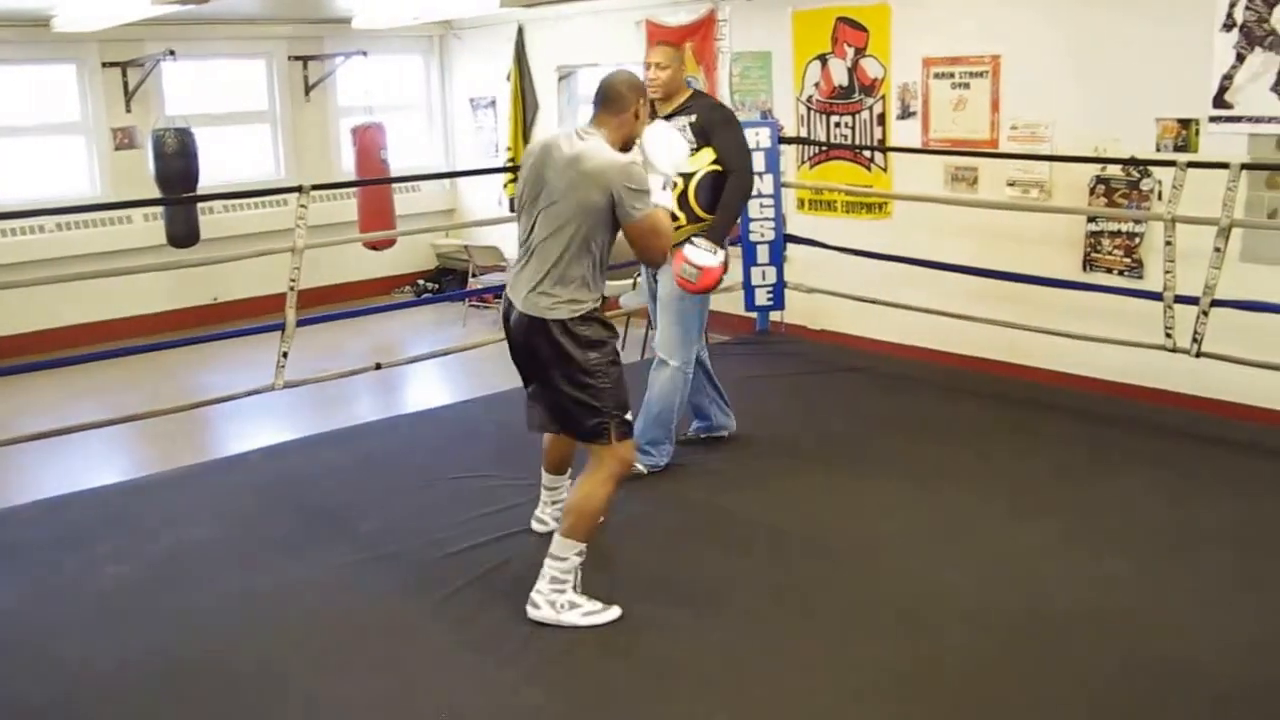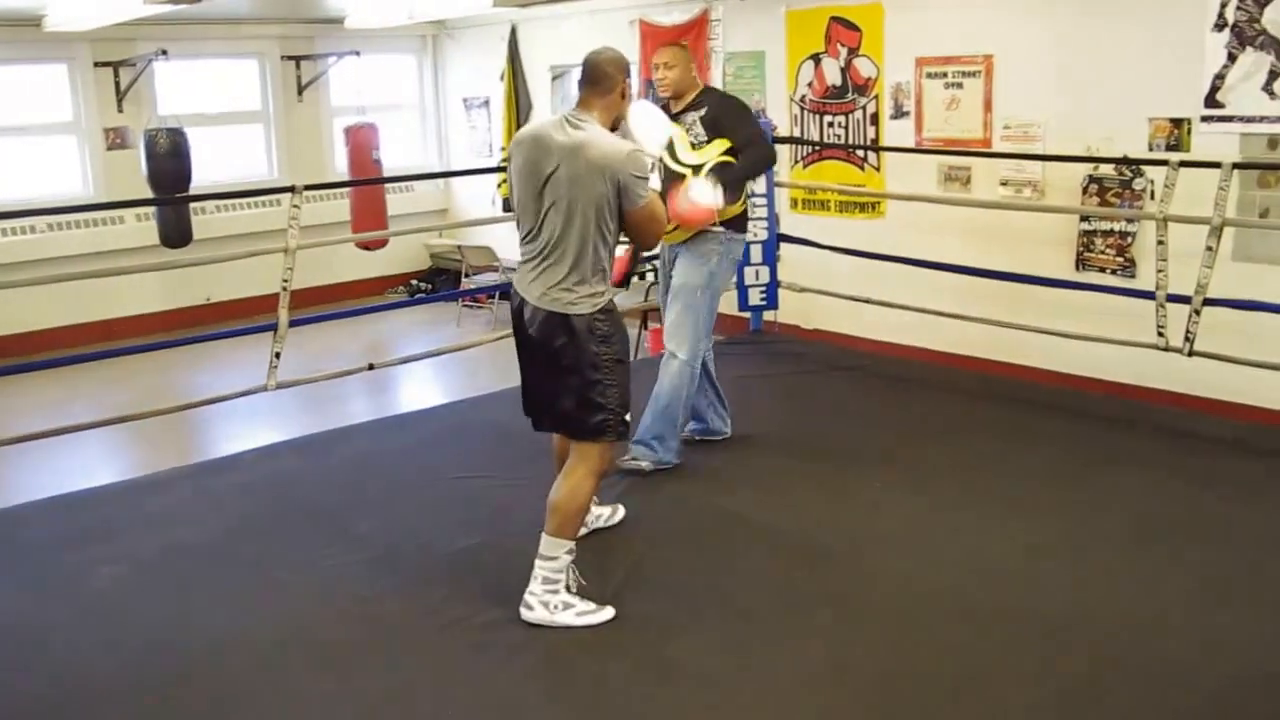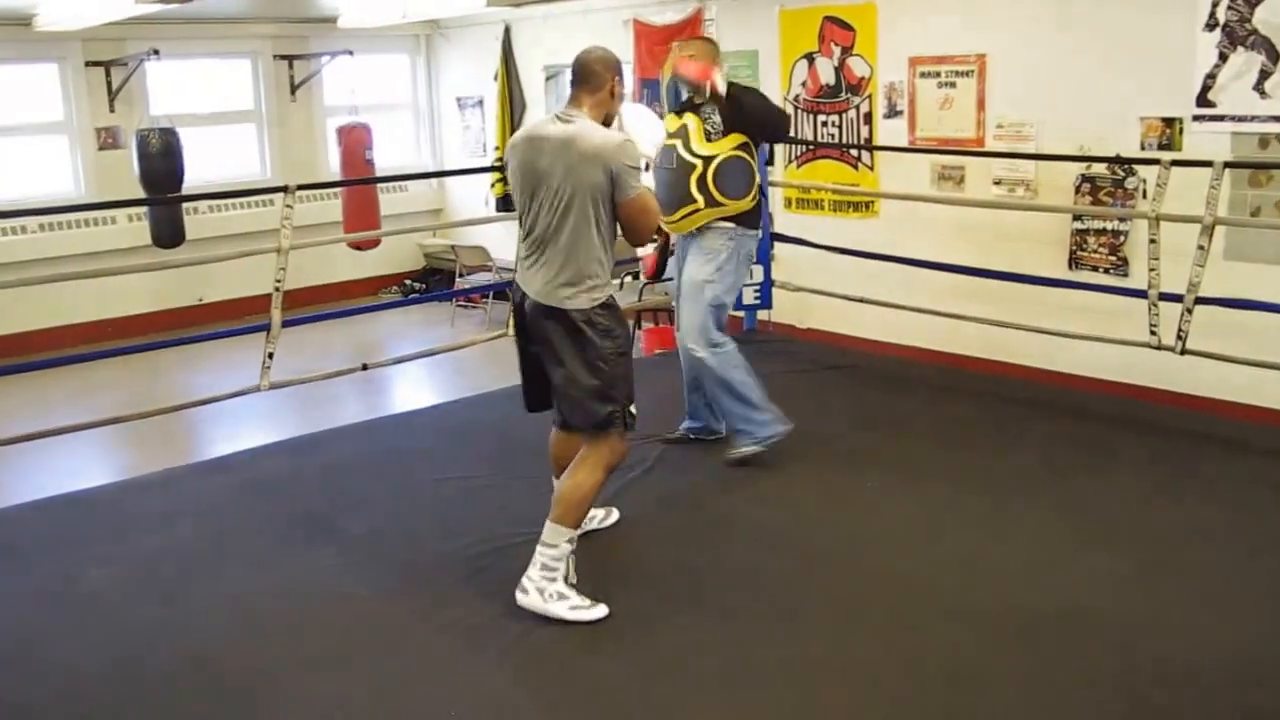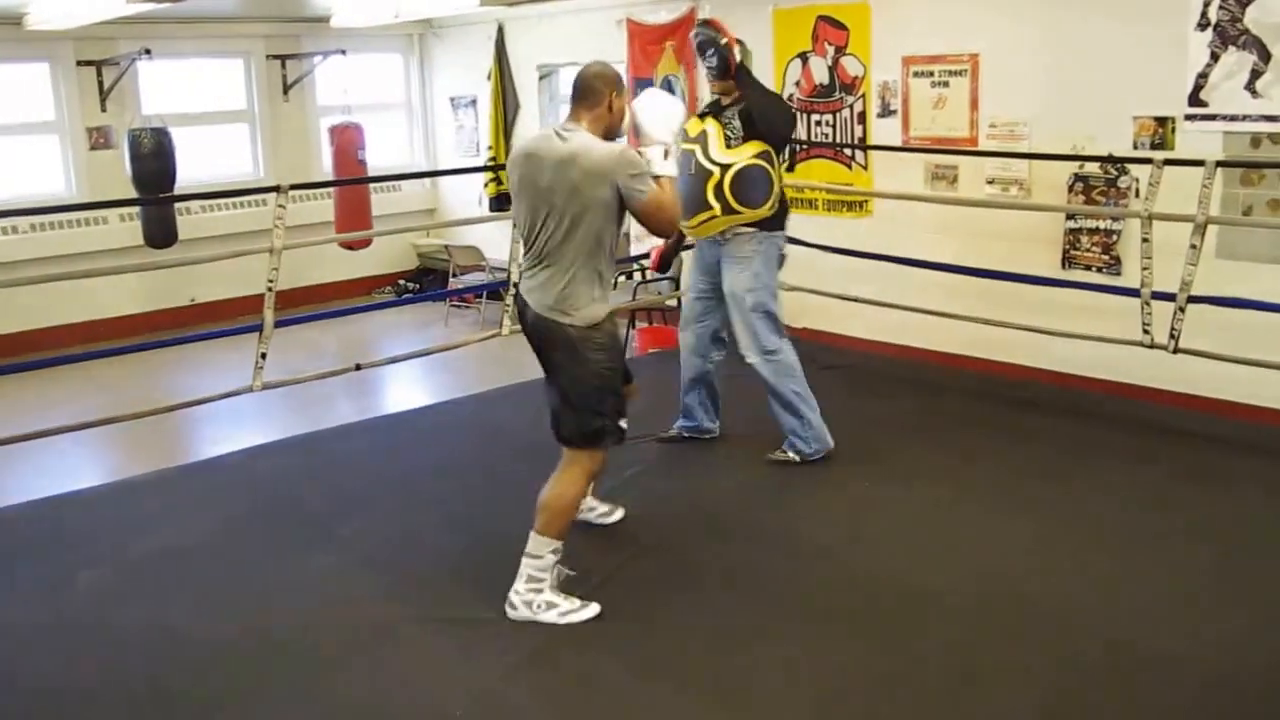
dt=0.2s
person 1, frame 1
left shoulder: (544, 146)
right shoulder: (622, 170)
right elbow: (654, 252)
right wrist: (659, 186)
left hip: (520, 307)
right hip: (567, 321)
left knee: (567, 419)
right knee: (611, 455)
left ankle: (552, 509)
right ankle: (555, 591)
person 1, frame 2
left shoulder: (527, 139)
right shoulder: (622, 156)
right elbow: (649, 238)
right wrist: (647, 170)
left hip: (529, 299)
right hip: (579, 315)
left knee: (571, 423)
right knee: (593, 450)
left ankle: (578, 512)
right ankle: (546, 591)
person 1, frame 3
left shoulder: (524, 139)
right shoulder: (614, 149)
right elbow: (642, 233)
right wrist: (641, 168)
left hip: (530, 295)
right hip: (580, 309)
left knee: (573, 416)
right knee: (606, 443)
left ankle: (572, 513)
right ankle: (544, 578)
person 1, frame 4
left shoulder: (528, 151)
right shoulder: (614, 162)
right elbow: (666, 222)
right wrist: (660, 153)
left hip: (543, 306)
right hip: (574, 321)
left knee: (618, 391)
right knee: (583, 454)
left ankle: (581, 503)
right ankle: (532, 587)
person 2, frame 1
left shoulder: (709, 114)
left elbow: (741, 175)
left wrist: (713, 232)
left knee: (671, 352)
right knee: (683, 343)
left ankle: (650, 450)
right ankle: (714, 419)
person 2, frame 2
left shoulder: (719, 108)
left elbow: (763, 154)
left wrist: (723, 184)
left hip: (713, 241)
right hip: (677, 242)
left knee: (681, 344)
right knee: (691, 338)
left ankle: (654, 447)
right ankle: (710, 421)
person 2, frame 3
left shoulder: (732, 104)
right shoulder: (685, 112)
left elbow: (777, 126)
left wrist: (723, 90)
left hip: (724, 235)
right hip: (690, 234)
left knee: (704, 336)
right knee: (690, 334)
left ankle: (760, 426)
right ankle: (705, 420)
person 2, frame 4
left shoulder: (758, 103)
right shoulder: (711, 113)
left elbow: (782, 132)
left wrist: (739, 76)
right wrist: (676, 231)
left hip: (751, 241)
right hip: (711, 240)
left knee: (762, 346)
right knee: (696, 334)
left ankle: (809, 439)
right ankle: (697, 419)
